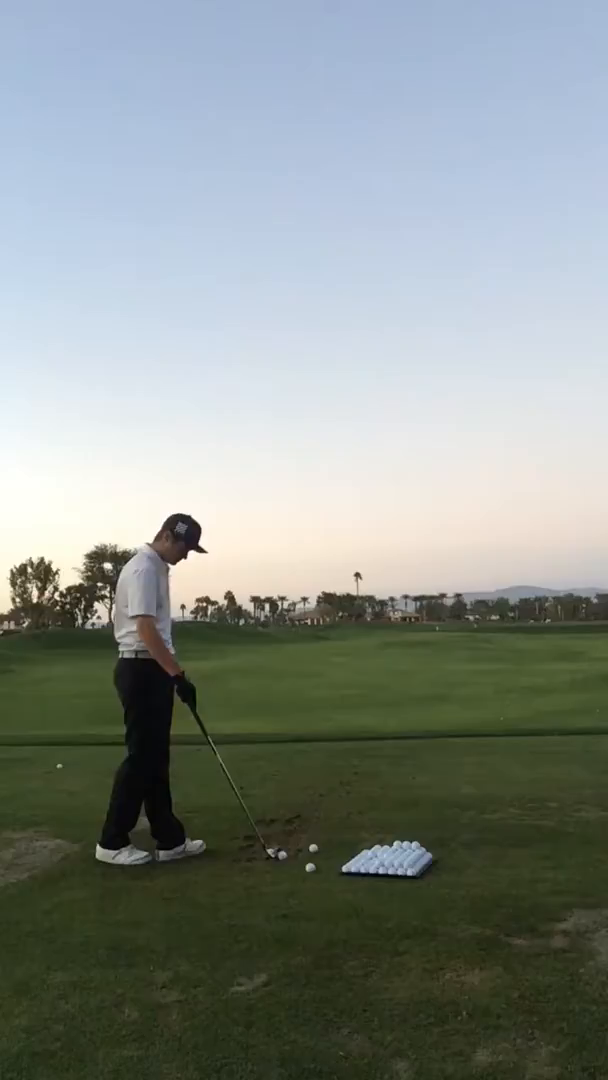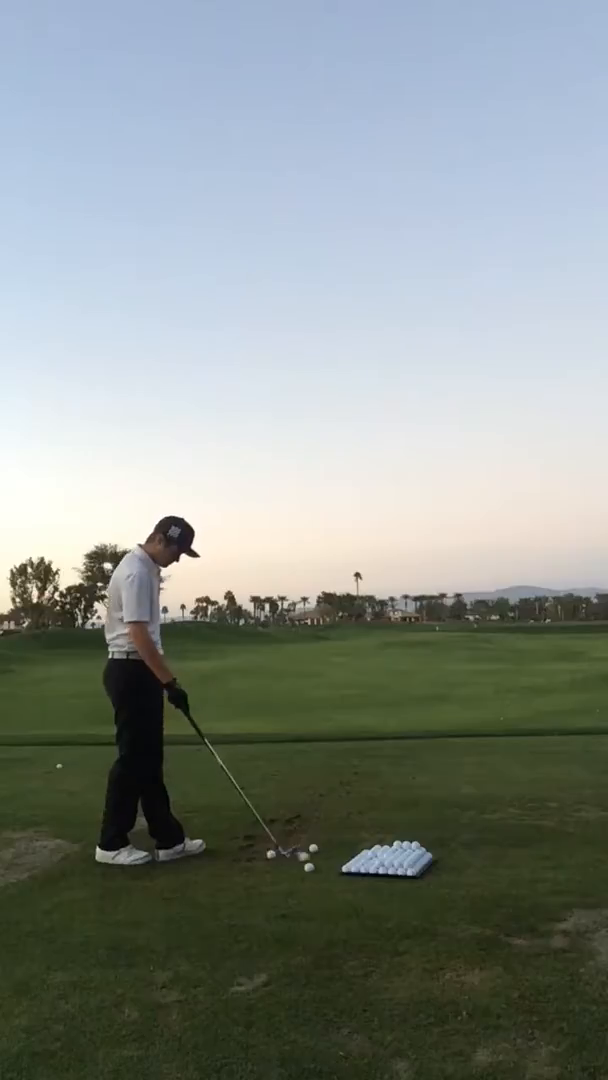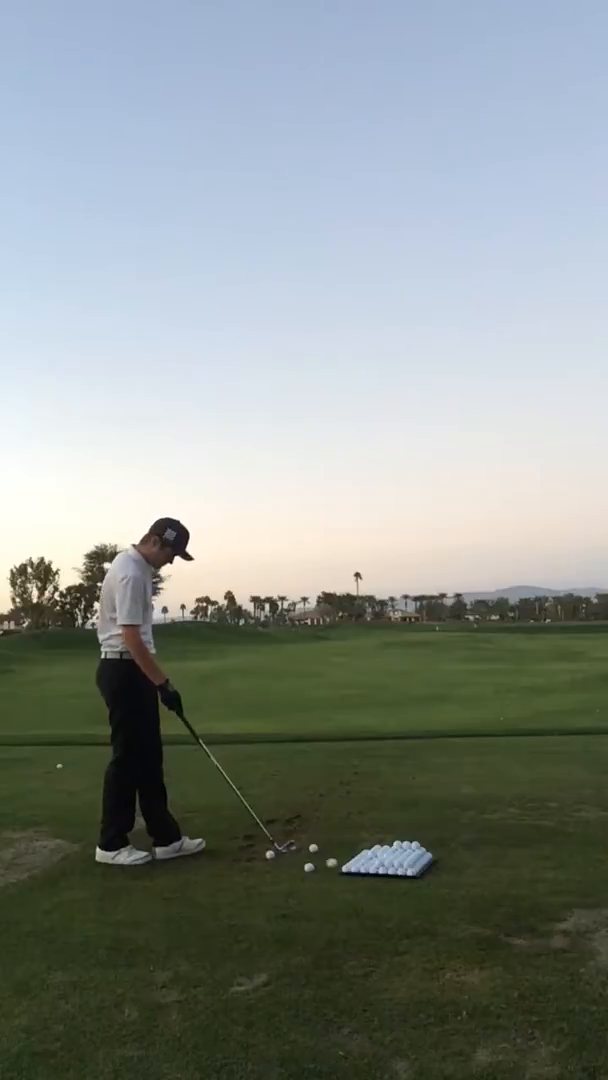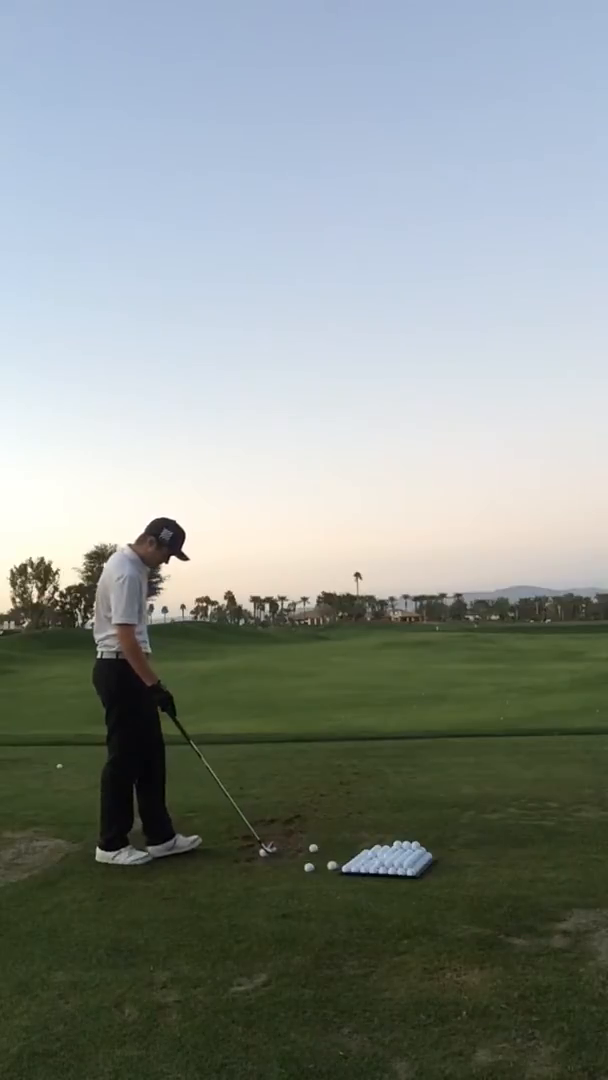
dt=0.2s
person 1, frame 1
left shoulder: (156, 567)
right shoulder: (143, 569)
right elbow: (146, 630)
left wrist: (171, 674)
right wrist: (178, 674)
left hip: (151, 671)
right hip: (141, 671)
left knee: (155, 759)
right knee: (140, 757)
left ankle: (169, 840)
right ankle: (112, 842)
person 1, frame 2
left shoulder: (144, 567)
right shoulder: (136, 573)
right elbow: (139, 636)
right wrist: (171, 682)
left hip: (139, 671)
right hip: (131, 671)
left knee: (149, 758)
right knee: (133, 757)
left ankle: (169, 839)
right ankle: (111, 843)
person 1, frame 3
left shoulder: (136, 566)
right shoulder: (131, 574)
right elbow: (132, 638)
right wrist: (163, 684)
left hip: (131, 671)
right hip: (124, 672)
left knee: (149, 756)
right knee: (127, 757)
left ankle: (166, 838)
right ankle: (111, 844)
person 1, frame 4
left shoulder: (131, 565)
right shoulder: (126, 573)
right elbow: (125, 637)
right wrist: (155, 685)
left hip: (128, 671)
right hip: (120, 672)
left knee: (150, 753)
right knee: (124, 757)
left ankle: (159, 836)
right ankle: (111, 844)
